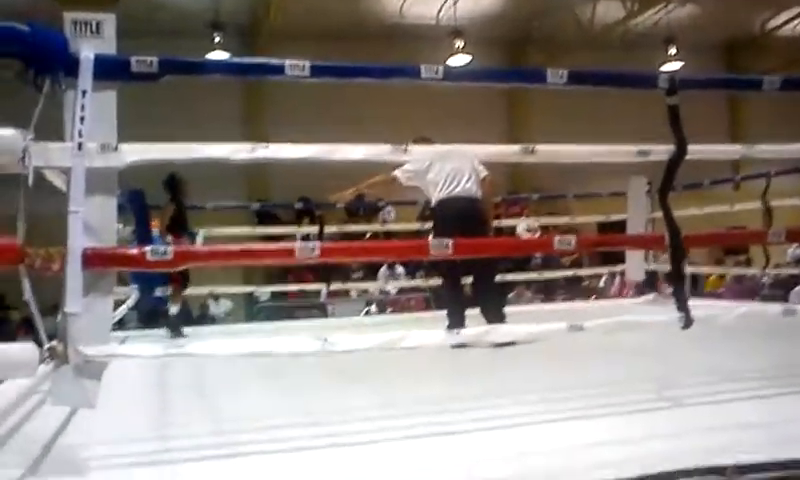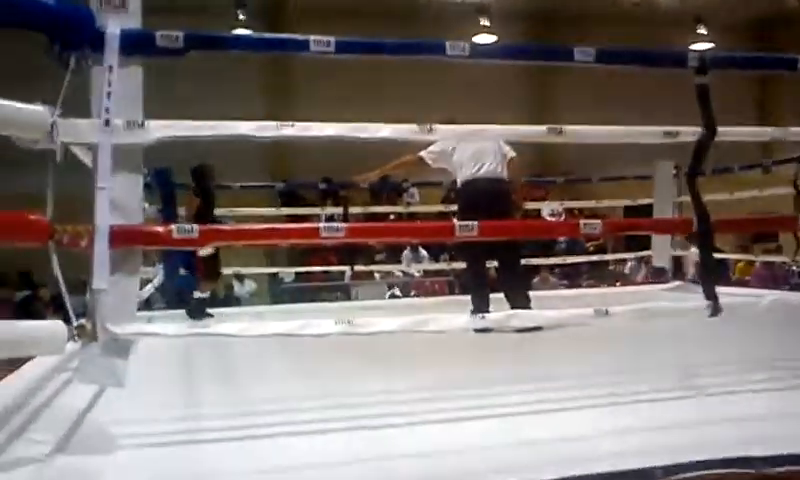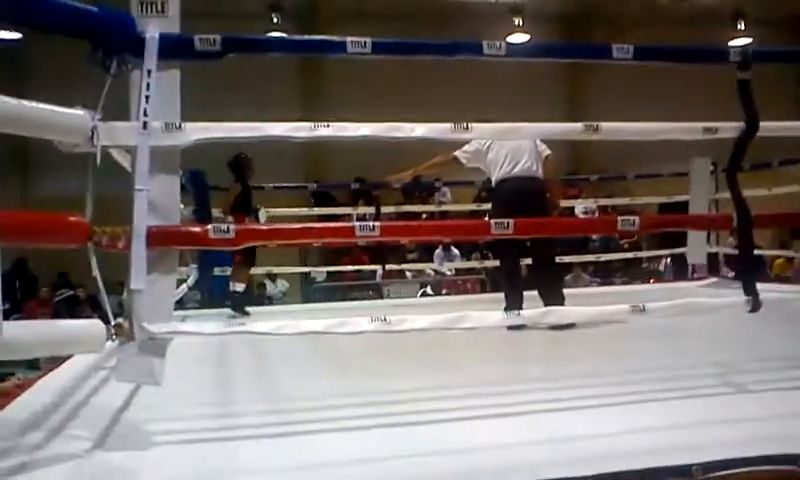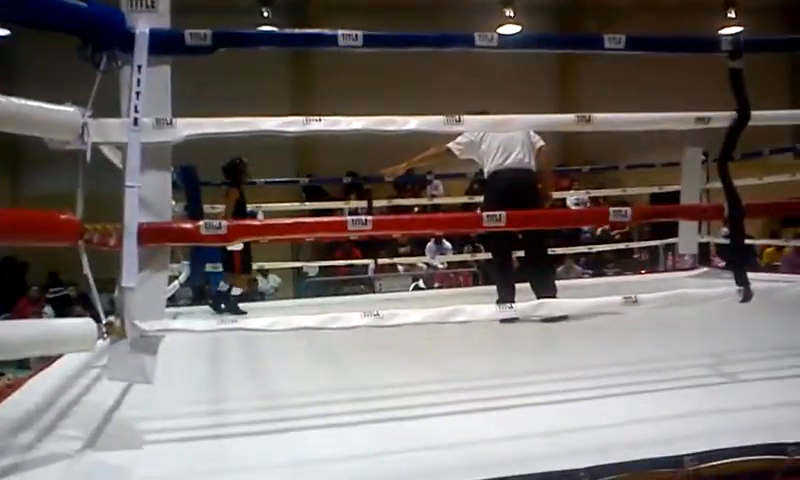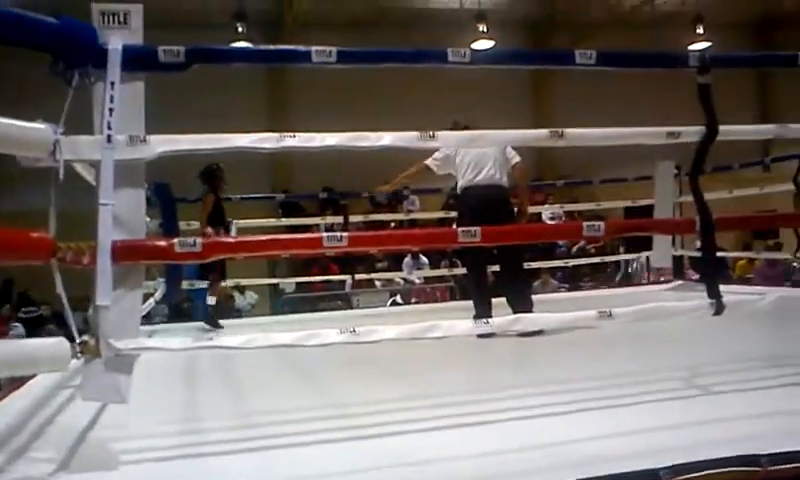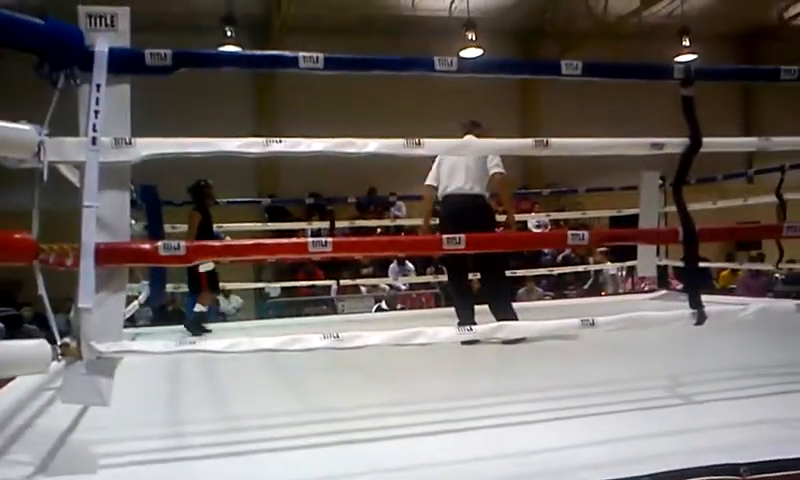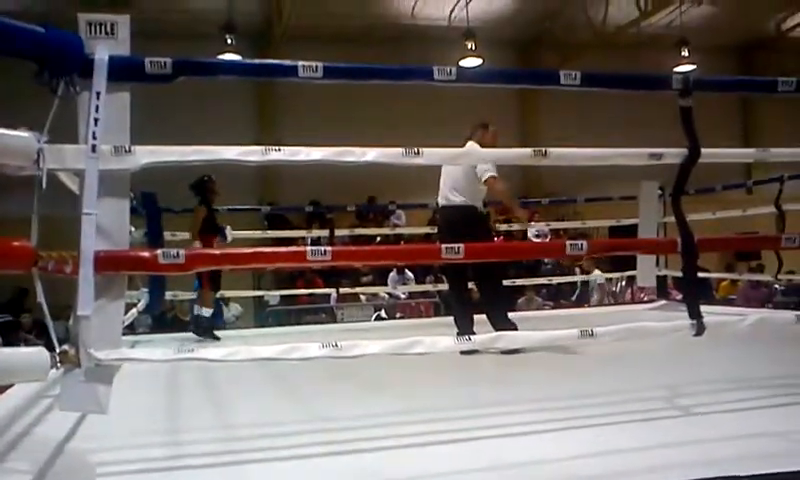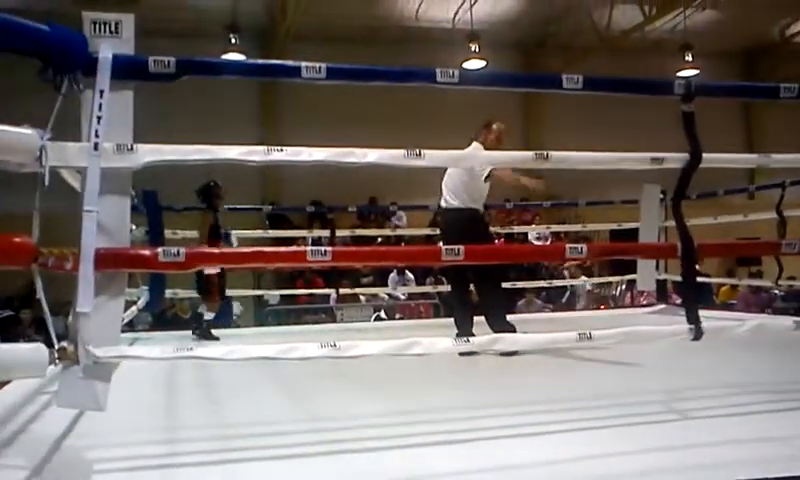
dt=0.2s
person 1, frame 1
left shoulder: (422, 161)
right shoulder: (463, 154)
left elbow: (389, 179)
right elbow: (486, 182)
left wrist: (354, 191)
right wrist: (488, 217)
left hip: (446, 210)
right hip: (472, 207)
left knee: (450, 272)
right knee: (483, 269)
left ankle: (456, 326)
right ankle: (497, 323)
person 1, frame 2
left shoulder: (449, 142)
right shoulder: (492, 136)
left elbow: (414, 160)
right elbow: (514, 163)
left wrist: (379, 172)
right wrist: (516, 198)
left hip: (471, 191)
right hip: (499, 189)
left knee: (474, 256)
right knee: (508, 252)
left ankle: (481, 311)
right ankle: (522, 308)
person 1, frame 3
left shoulder: (484, 142)
left elbow: (448, 159)
right elbow: (549, 162)
left wrist: (412, 172)
right wrist: (554, 197)
left hip: (506, 191)
right hip: (534, 188)
left knee: (508, 254)
right knee: (543, 250)
left ankle: (514, 309)
right ankle: (555, 307)
person 1, frame 4
left shoulder: (478, 133)
right shoulder: (522, 128)
left elbow: (442, 151)
right elbow: (543, 152)
left wrist: (406, 165)
right wrist: (547, 188)
left hip: (498, 183)
right hip: (527, 180)
left knee: (500, 247)
right knee: (535, 243)
left ankle: (507, 302)
right ankle: (548, 299)
person 1, frame 5
left shoulder: (454, 147)
left elbow: (421, 167)
right elbow: (518, 169)
left wrist: (392, 185)
right wrist: (523, 206)
left hip: (470, 199)
right hip: (498, 196)
left knee: (475, 262)
right knee: (510, 258)
left ankle: (483, 316)
right ankle: (524, 313)
person 1, frame 6
left shoulder: (445, 154)
left elbow: (429, 188)
right elbow: (498, 178)
left wrist: (426, 222)
right wrist: (510, 213)
left hip: (448, 208)
right hip: (475, 205)
left knee: (456, 270)
right knee: (493, 267)
left ankle: (466, 324)
right ankle: (506, 321)
person 1, frame 7
right shoulder: (479, 154)
right elbow: (492, 182)
right wrist: (516, 208)
left hip: (446, 216)
right hip: (468, 215)
left knee: (456, 278)
right knee: (489, 275)
left ankle: (465, 333)
right ankle: (504, 330)
person 1, frame 8
left shoulder: (466, 155)
right shoulder: (478, 154)
right elbow: (495, 172)
left wrist: (485, 221)
right wrist: (522, 179)
left hip: (448, 218)
right hip: (467, 218)
left knee: (458, 280)
right knee: (488, 277)
left ankle: (465, 334)
right ankle: (503, 332)
person 2, frame 1
left shoulder: (179, 204)
right shoulder: (172, 204)
right elbow: (162, 229)
left wrist: (187, 239)
right wrist: (174, 241)
left knee: (179, 286)
right knee: (179, 286)
left ankle: (172, 319)
right ankle: (173, 320)
person 2, frame 2
left shoulder: (209, 194)
right shoulder: (197, 195)
right elbow: (189, 220)
left knee: (211, 277)
right knee: (210, 278)
left ankle: (199, 306)
right ankle: (194, 307)
person 2, frame 3
left shoulder: (245, 184)
right shoulder: (238, 184)
right elbow: (227, 209)
left wrist: (256, 213)
right wrist: (233, 224)
left knee: (241, 266)
right knee: (243, 266)
left ankle: (235, 300)
right ankle: (237, 300)
person 2, frame 4
left shoulder: (237, 189)
right shoulder: (234, 190)
right elbow: (228, 216)
left wrist: (251, 216)
left knee: (233, 272)
right knee: (244, 272)
left ankle: (217, 299)
right ankle: (232, 303)
person 2, frame 5
left shoulder: (216, 195)
right shoulder: (210, 195)
right elbow: (204, 222)
left wrist: (226, 226)
right wrist: (213, 235)
left knee: (217, 279)
right knee: (216, 279)
left ankle: (211, 312)
right ankle: (210, 313)
person 2, frame 6
left shoulder: (205, 212)
right shoulder: (197, 212)
right elbow: (191, 238)
left wrist: (218, 238)
left knee: (211, 291)
right knee: (209, 291)
left ankle: (196, 322)
right ankle: (192, 320)
person 2, frame 7
left shoulder: (208, 208)
right shoulder: (202, 208)
right elbow: (194, 233)
left wrist: (222, 230)
left knee: (206, 290)
right knee: (209, 290)
left ankle: (198, 324)
right ankle: (204, 325)
person 2, frame 8
left shoulder: (213, 213)
right shoulder: (209, 213)
right elbow: (203, 239)
left wrist: (224, 234)
left knee: (213, 296)
right knee: (215, 296)
left ankle: (200, 325)
right ankle: (204, 328)
